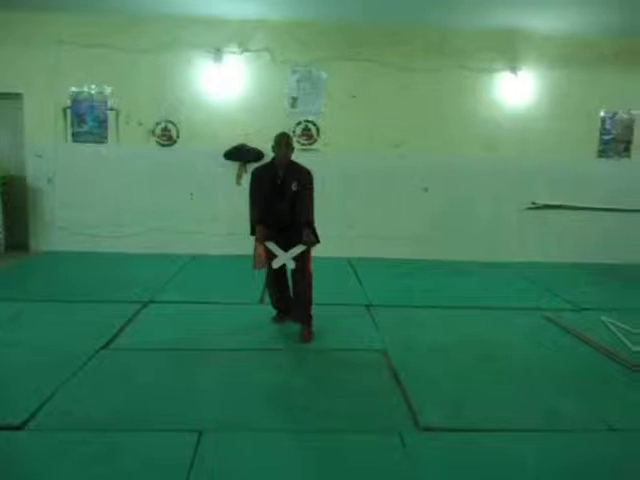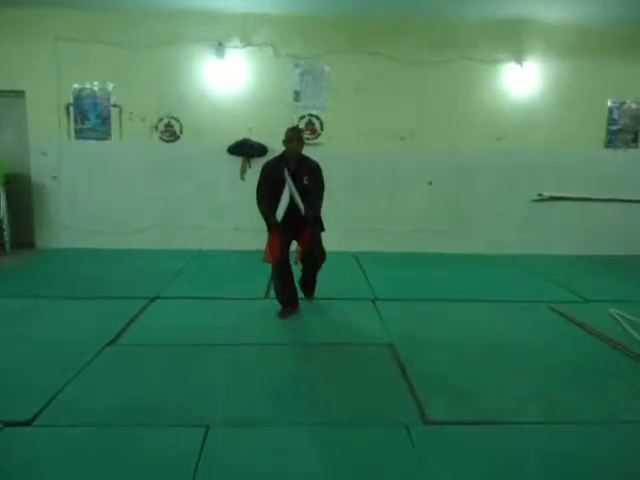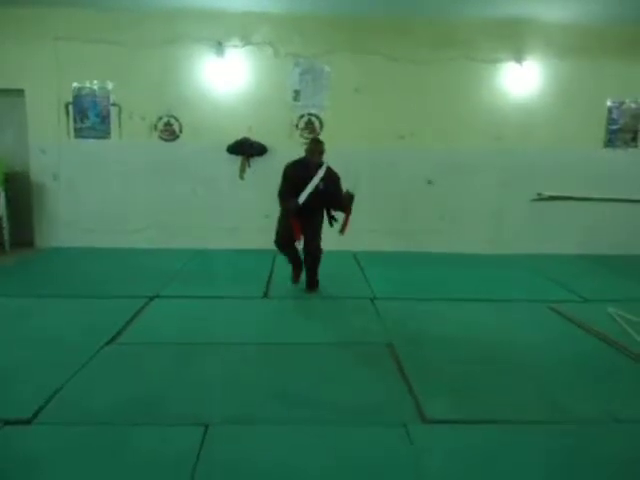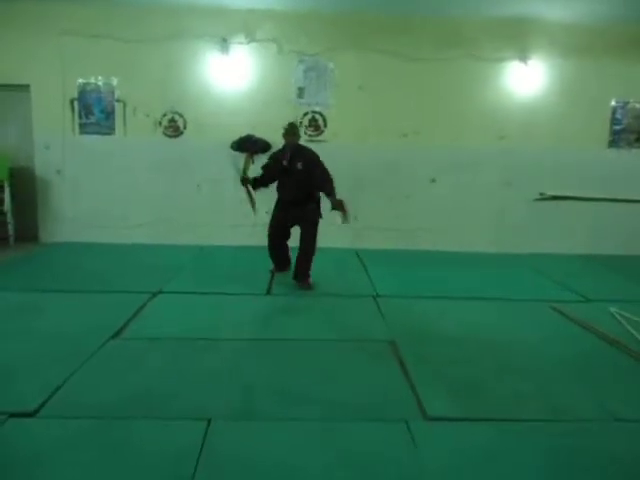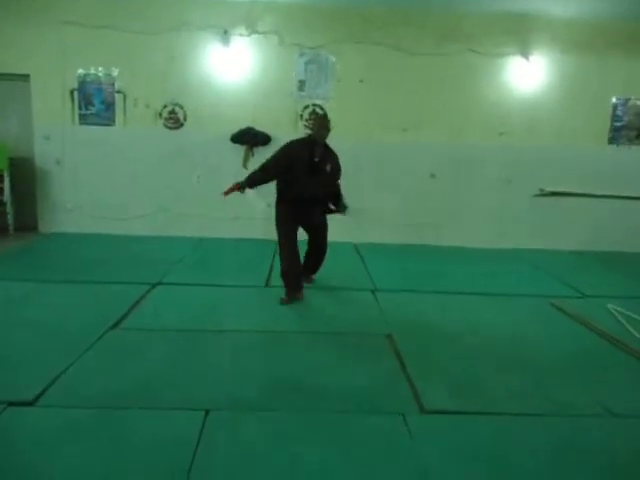
dt=1s
person 1, frame 1
left shoulder: (303, 174)
right shoulder: (260, 174)
left elbow: (306, 204)
right elbow: (256, 205)
left wrist: (307, 230)
right wrist: (258, 230)
left hip: (297, 231)
right hip: (271, 231)
left knee: (302, 275)
right knee: (274, 274)
left ankle: (305, 322)
right ankle: (284, 309)
person 1, frame 2
left shoulder: (313, 167)
right shoulder: (271, 167)
left elbow: (317, 194)
right elbow: (262, 196)
left wrist: (311, 212)
right wrist: (271, 216)
left hip: (306, 219)
right hip: (280, 221)
left knee: (315, 256)
right knee: (279, 263)
left ankle: (307, 285)
right ankle: (289, 303)
person 1, frame 3
left shoulder: (330, 175)
right shoulder: (292, 168)
left elbow: (336, 200)
right elbow: (283, 193)
left wrist: (346, 203)
right wrist: (289, 205)
left hip: (313, 214)
right hip: (292, 210)
left knee: (313, 248)
right knee: (282, 240)
left ankle: (312, 283)
right ankle: (297, 265)
person 1, frame 4
left shoulder: (309, 156)
right shoulder: (277, 157)
left elbow: (323, 177)
right elbow: (268, 176)
left wrist: (332, 197)
right wrist: (253, 182)
left hip: (307, 204)
right hip: (285, 203)
left knee: (307, 240)
right knee: (275, 235)
left ankle: (302, 276)
right ankle: (282, 264)
person 1, frame 5
left shoulder: (330, 156)
right shoulder: (294, 148)
left elbow: (332, 183)
right elbow: (270, 168)
left wrist: (338, 202)
right wrist: (245, 183)
left hip: (314, 206)
right hip: (288, 204)
left knee: (320, 243)
right knee: (288, 245)
left ankle: (305, 273)
right ankle: (293, 289)
